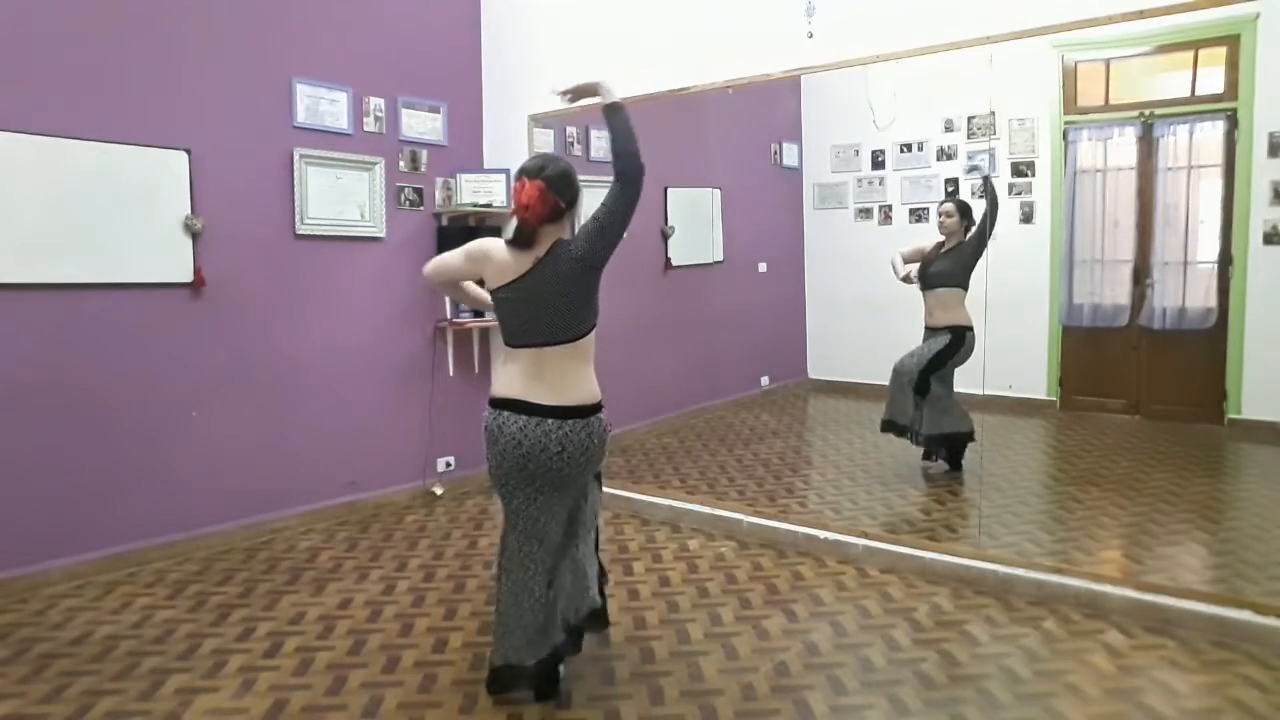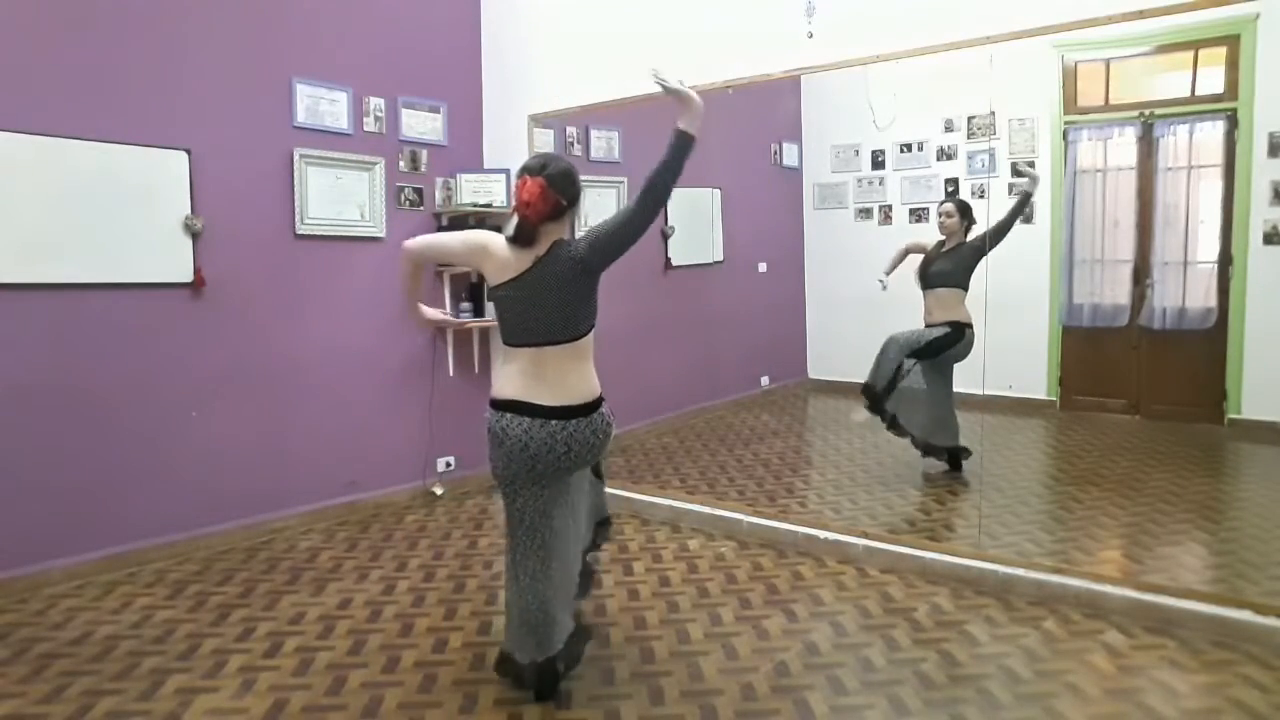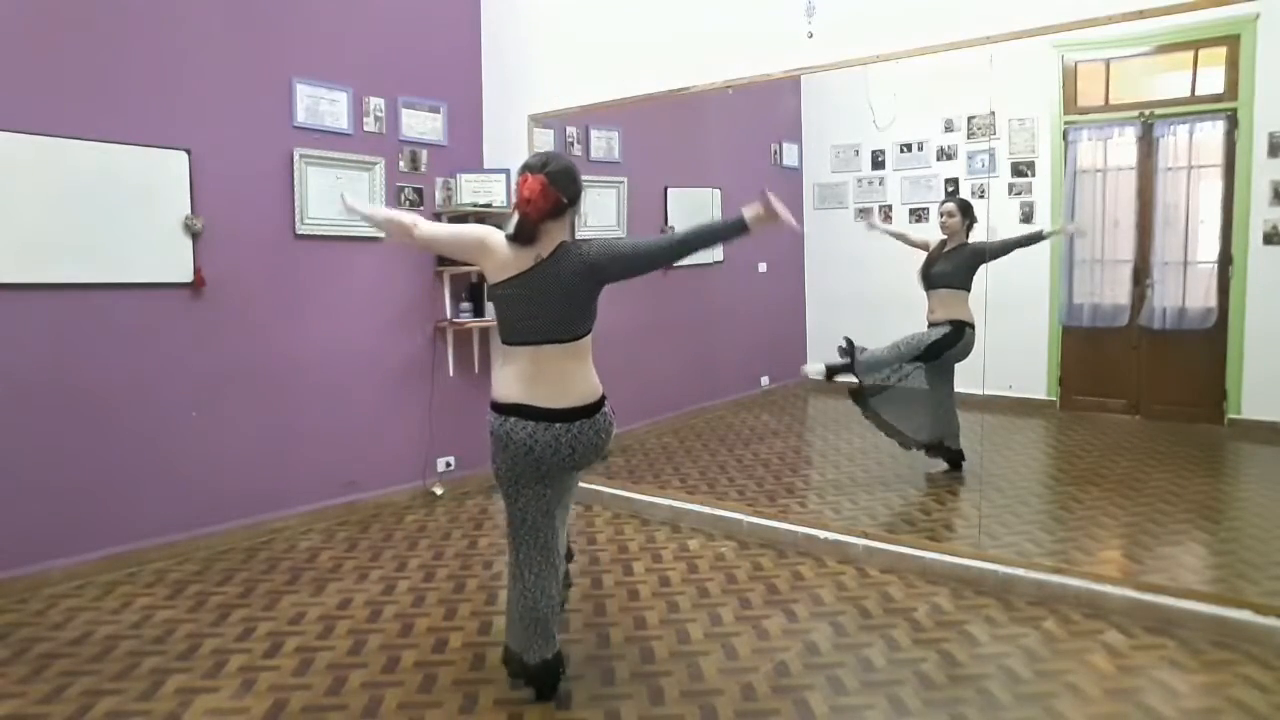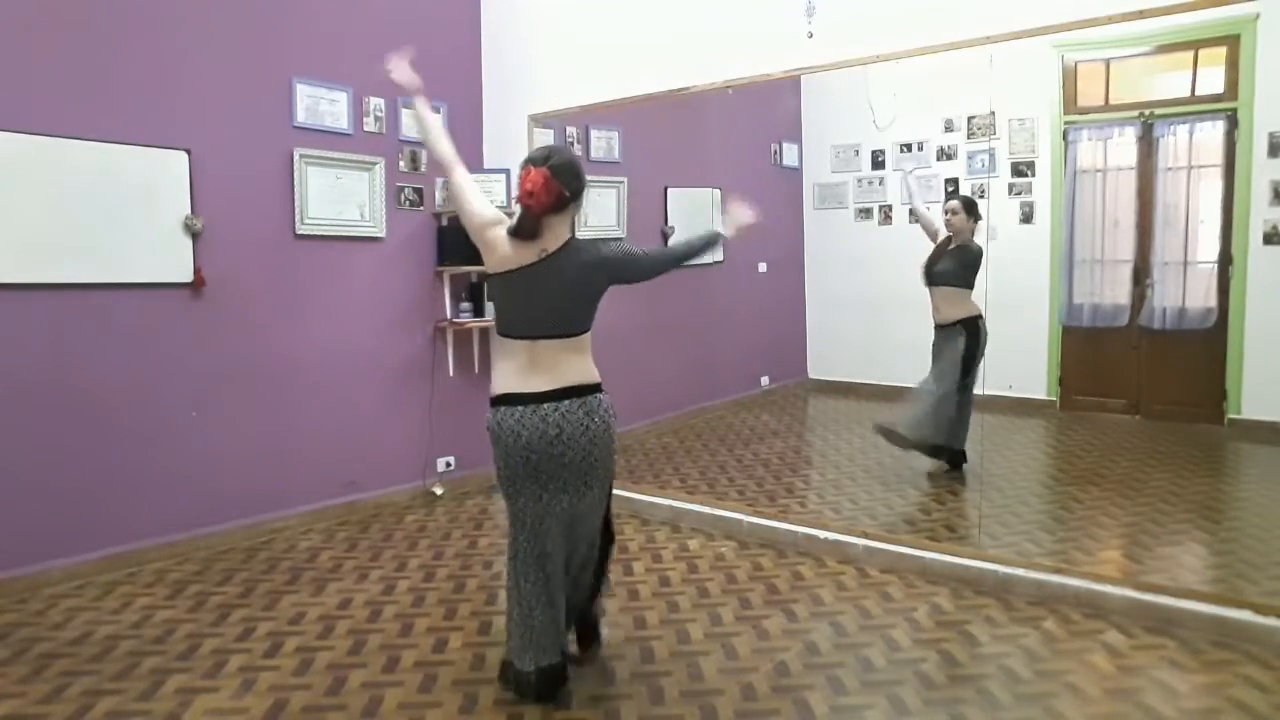
dt=0.3s
person 1, frame 1
left shoulder: (489, 256)
right shoulder: (582, 257)
left elbow: (434, 273)
right elbow: (631, 176)
right wrist: (609, 100)
left hip: (509, 426)
right hip: (575, 429)
left knee: (526, 541)
right knee: (570, 515)
left ankle: (531, 664)
right ankle: (574, 614)
person 1, frame 2
left shoulder: (490, 251)
right shoulder: (582, 259)
left elbow: (415, 250)
right elbow: (647, 205)
left wrist: (419, 306)
right wrist: (685, 127)
left hip: (513, 428)
right hip: (582, 426)
left knee: (530, 544)
right knee: (573, 481)
left ankle: (538, 665)
person 1, frame 3
left shoulder: (491, 249)
right shoulder: (587, 262)
left elbow: (412, 224)
right elbow: (673, 244)
left wrist: (361, 207)
right wrist: (748, 218)
left hip: (516, 429)
right hip: (585, 428)
left knee: (531, 547)
left ankle: (538, 665)
person 1, frame 4
left shoulder: (495, 242)
right shoulder: (594, 258)
left elbow: (449, 164)
right elbow: (667, 259)
left wrist: (414, 94)
right wrist: (725, 228)
left hip: (513, 421)
right hip: (582, 415)
left knee: (531, 543)
right knee: (587, 532)
left ankle: (541, 670)
right ankle: (582, 633)
person 2, frame 1
left shoulder: (970, 249)
right shoulder: (931, 251)
left elbow: (991, 210)
right elbow: (898, 255)
left wrist: (984, 177)
right wrist: (902, 273)
left hip: (957, 334)
right hip: (932, 334)
left knee: (907, 369)
right knee: (938, 393)
left ankle: (933, 439)
right ankle: (951, 458)
person 2, frame 2
left shoulder: (972, 249)
right shoulder: (936, 248)
left elbow: (1007, 222)
right elbow: (907, 248)
left wrist: (1028, 190)
right wrist: (887, 272)
left hip: (956, 332)
right hip: (937, 334)
left knee: (898, 344)
right knee: (937, 396)
left ankle: (877, 401)
right ankle: (954, 461)
person 2, frame 3
left shoulder: (972, 252)
right shoulder: (936, 247)
left elbow: (1013, 243)
right elbow: (906, 236)
left wrist: (1051, 232)
right wrist: (880, 227)
left hip: (958, 331)
right hip: (939, 333)
left knee: (904, 350)
right knee: (938, 396)
left ankle: (835, 369)
right ankle: (953, 460)
person 2, frame 4
left shoulder: (971, 252)
right shoulder: (943, 242)
left elbow: (968, 252)
right elbow: (919, 209)
left wrist: (965, 237)
right wrist: (910, 180)
left hip: (966, 328)
right hip: (944, 331)
left knee: (948, 388)
right knee: (944, 390)
right ankle: (952, 459)
